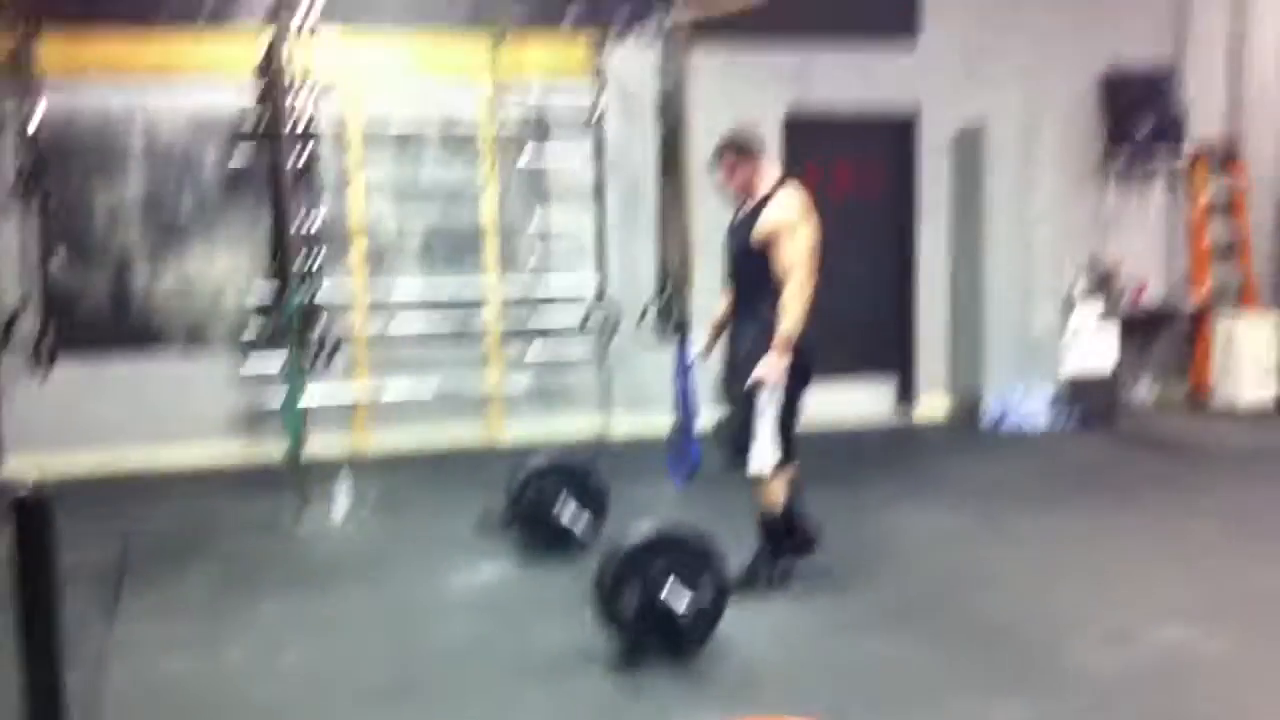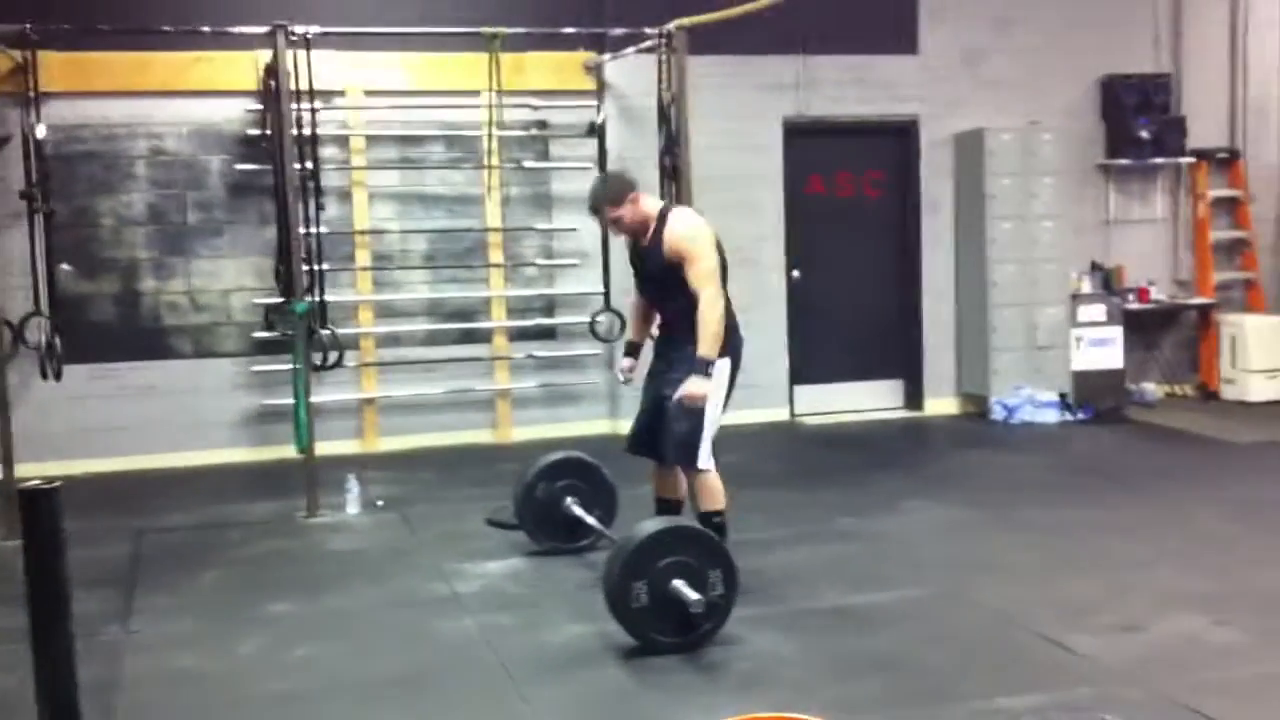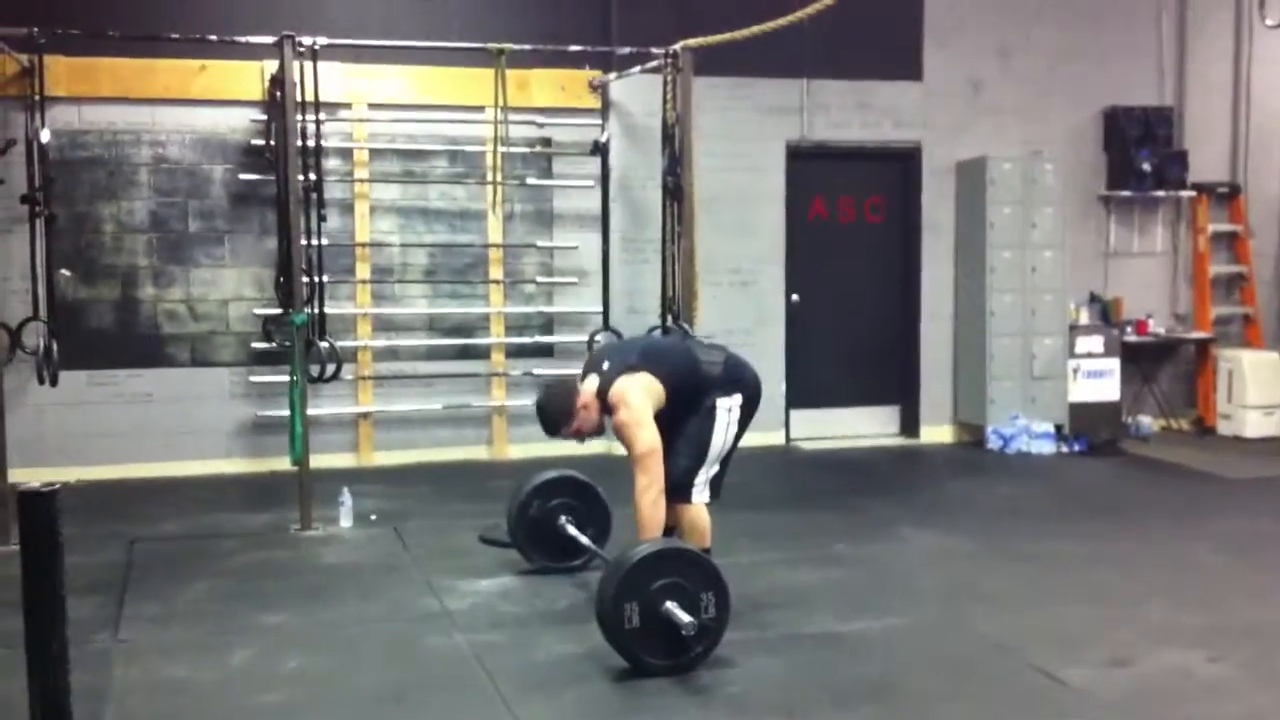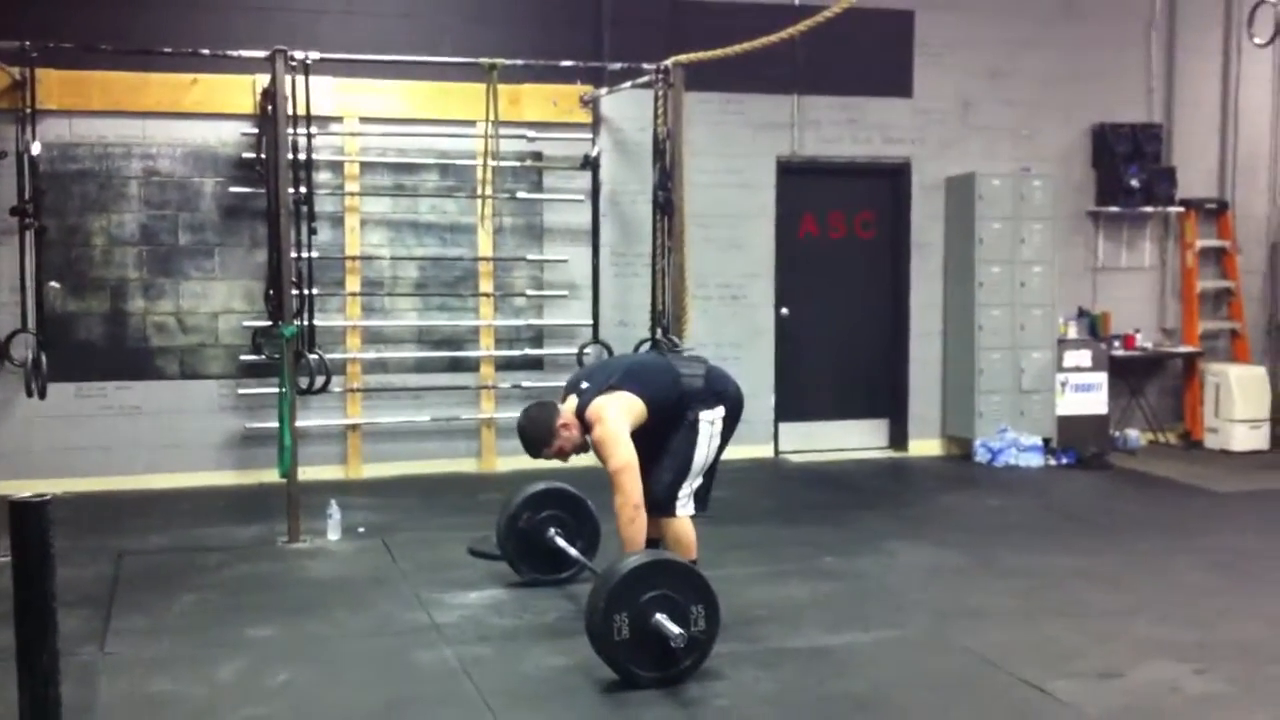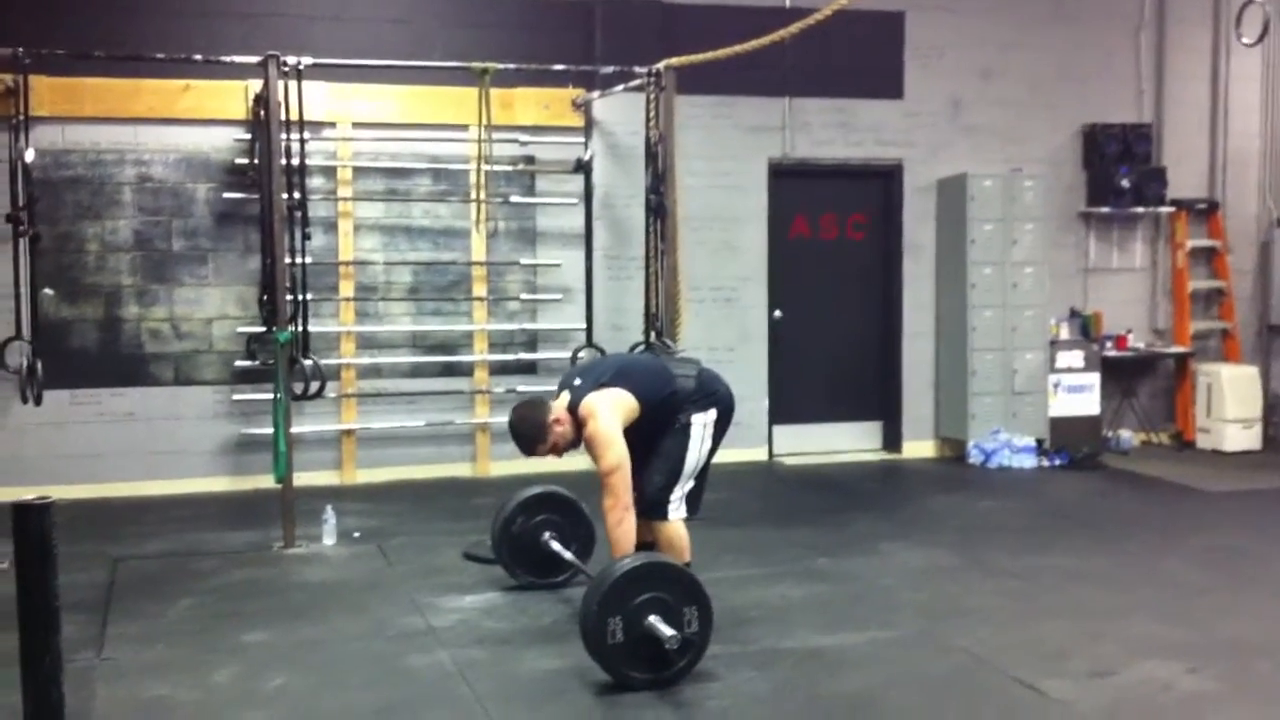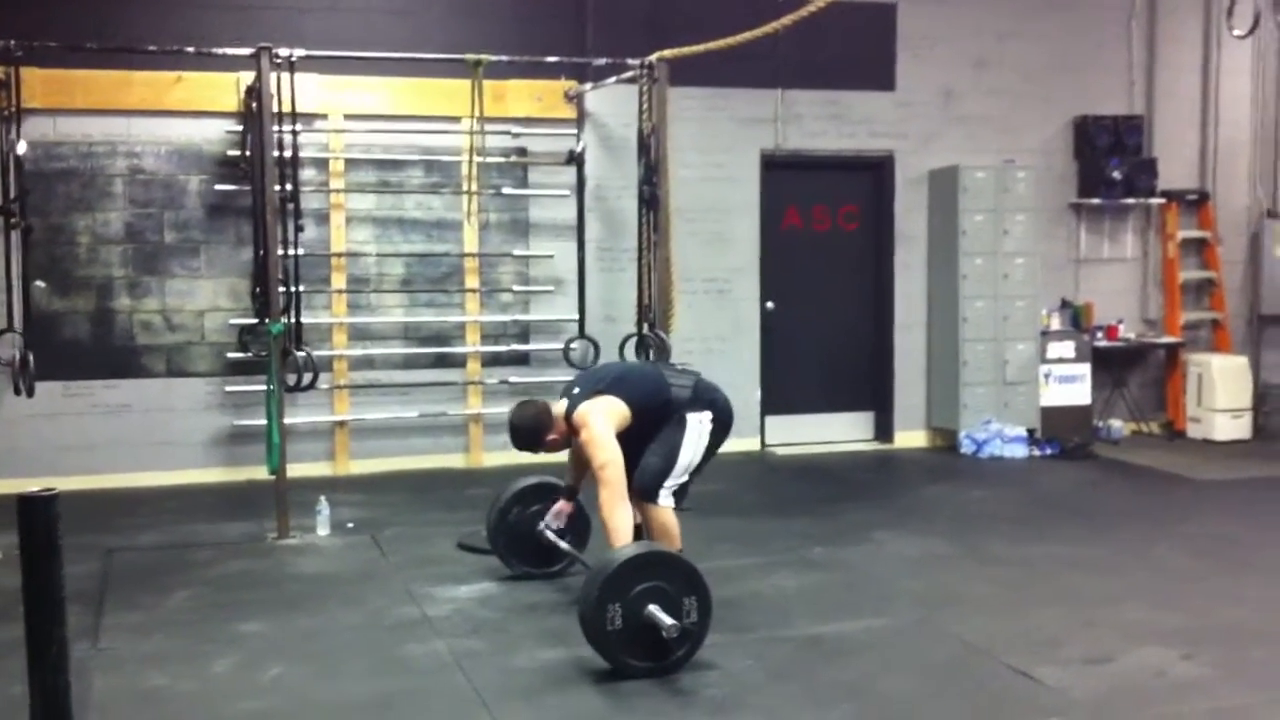
dt=0.7s
person 1, frame 1
left shoulder: (784, 210)
right shoulder: (748, 209)
left elbow: (798, 284)
left wrist: (780, 351)
right wrist: (717, 325)
left hip: (769, 350)
right hip: (746, 341)
left knee: (759, 452)
right knee: (770, 446)
left ankle: (775, 555)
right ankle: (794, 531)
person 1, frame 2
left shoulder: (683, 229)
right shoulder: (638, 236)
left elbow: (711, 300)
left wrist: (702, 369)
right wrist: (632, 349)
left hip: (707, 351)
right hip: (672, 346)
left knee: (691, 452)
right knee: (658, 448)
person 1, frame 3
left shoulder: (628, 405)
right shoulder: (591, 375)
left elbow: (650, 488)
left hip: (730, 387)
right hip: (695, 385)
left knee: (682, 483)
right knee: (659, 472)
person 1, frame 4
left shoulder: (604, 421)
right shoulder: (572, 394)
left elbow: (630, 505)
left hip: (711, 400)
right hip: (678, 399)
left knee: (667, 497)
right knee: (642, 486)
person 1, frame 5
left shoulder: (598, 418)
right shoulder: (566, 394)
left elbow: (618, 505)
left hip: (703, 402)
left knee: (659, 499)
right knee: (635, 489)
person 1, frame 6
left shoulder: (591, 423)
right shoulder: (570, 400)
left elbow: (614, 500)
right elbow: (580, 445)
right wrist: (569, 496)
left hip: (703, 411)
left knee: (650, 487)
right knee: (618, 479)
